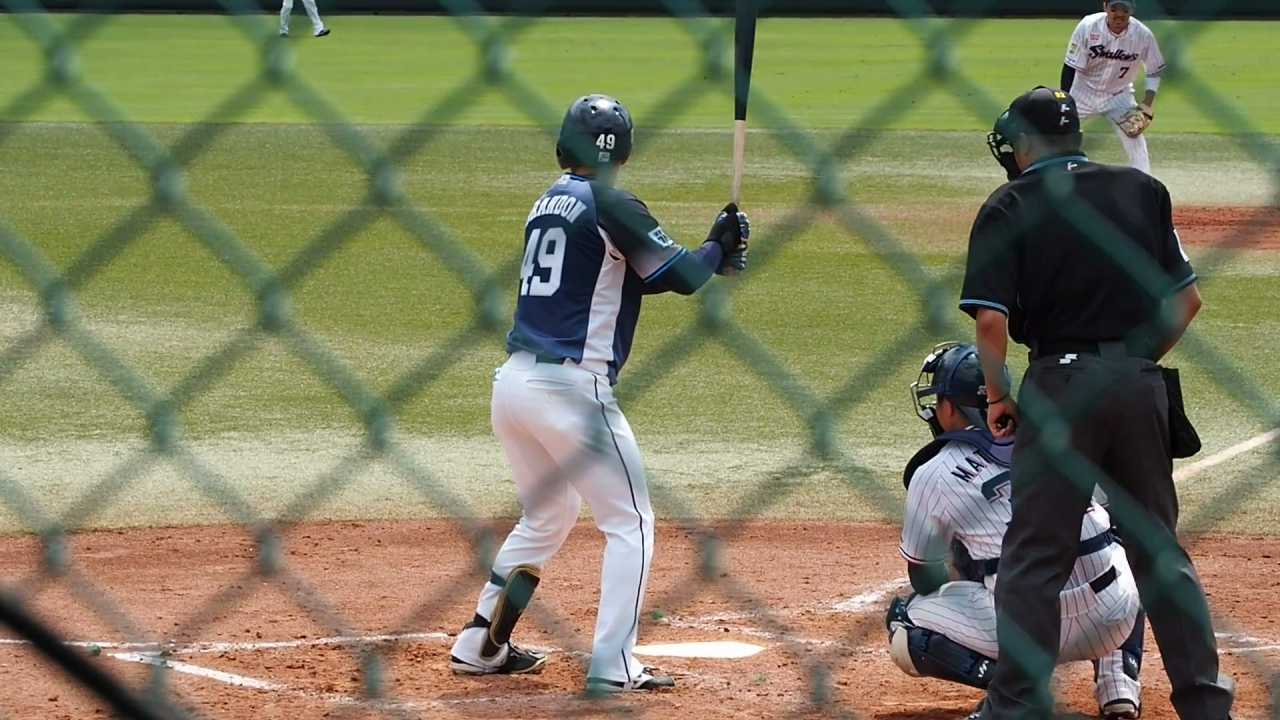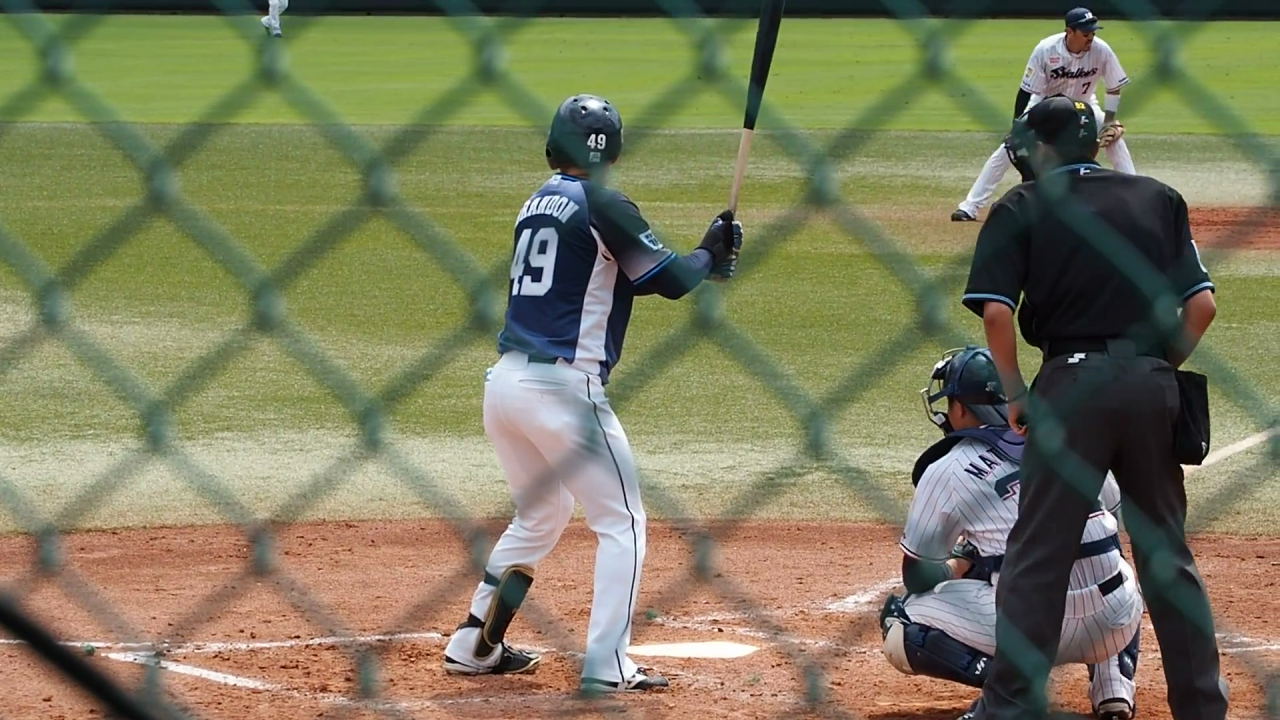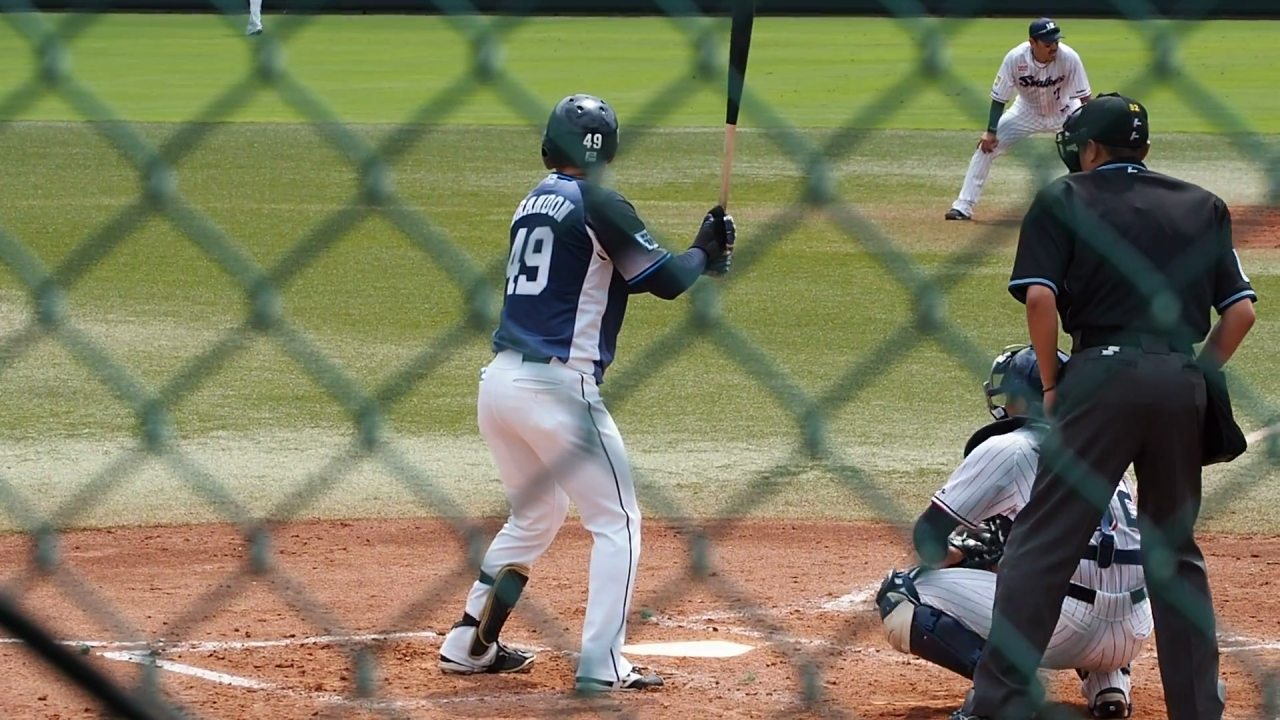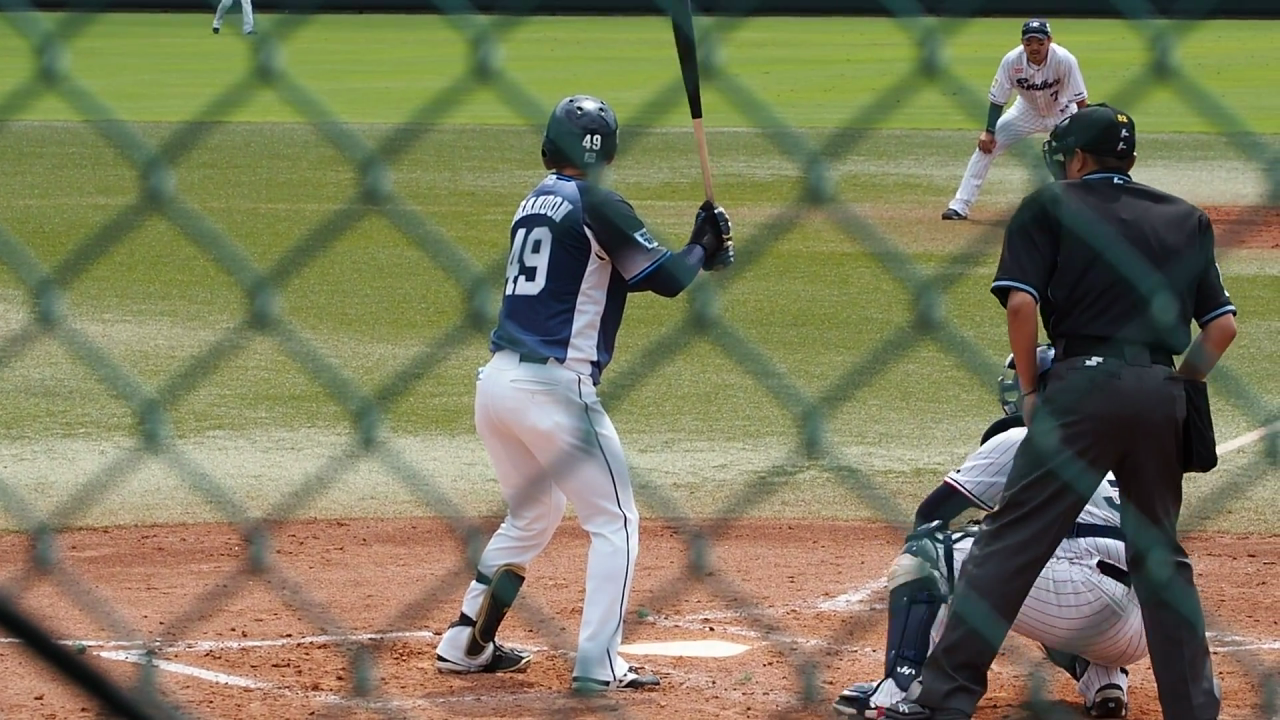
dt=0.3s
person 1, frame 1
left shoulder: (1011, 205)
right shoulder: (1143, 189)
left elbow: (991, 319)
right elbow: (1187, 300)
left wrist: (998, 395)
left hip: (1062, 383)
right hip: (1140, 382)
left knee: (1035, 555)
right knee: (1158, 544)
person 1, frame 2
left shoulder: (1022, 206)
right shoulder: (1160, 198)
left elbow: (997, 312)
right elbow: (1203, 306)
left wrist: (1017, 394)
left hip: (1075, 383)
right hip: (1153, 383)
left knee: (1038, 554)
right knee: (1166, 550)
person 1, frame 3
left shoulder: (1062, 197)
right shoulder: (1202, 204)
left elbow: (1040, 298)
right elbow: (1240, 312)
left wrist: (1052, 385)
right wrist: (1194, 375)
left hip: (1103, 375)
right hip: (1181, 381)
left knee: (1043, 540)
right knee: (1175, 550)
person 1, frame 4
left shoulder: (1046, 206)
right shoulder: (1184, 217)
left elbow: (1020, 304)
right elbow: (1221, 327)
left wrist: (1030, 391)
left hip: (1080, 387)
right hip: (1158, 393)
left knee: (1008, 547)
right knee: (1159, 556)
person 2, frame 1
left shoulder: (548, 202)
right shoulder: (611, 206)
right elbow: (683, 277)
left wrist: (709, 253)
right wrist: (718, 245)
left hip: (514, 381)
right hip: (570, 387)
left knee: (545, 517)
right knee: (630, 521)
left ankle: (480, 644)
right ankle: (612, 666)
person 2, frame 2
left shoulder: (536, 203)
right shoulder: (602, 206)
right elbow: (671, 280)
left wrist: (702, 257)
right wrist: (710, 252)
left hip: (505, 381)
right hip: (562, 387)
left knee: (538, 517)
right knee: (622, 522)
left ankle: (474, 645)
right ankle: (606, 666)
person 2, frame 3
left shoulder: (533, 201)
right shoulder: (599, 206)
right elbow: (667, 281)
left wrist: (694, 253)
right wrist: (705, 249)
left hip: (500, 380)
right hip: (557, 387)
left knee: (534, 516)
right knee: (617, 521)
left ankle: (469, 643)
right ankle: (601, 664)
person 2, frame 4
left shoulder: (534, 202)
right shoulder: (597, 205)
right elbow: (667, 279)
left wrist: (695, 249)
right wrist: (703, 246)
left hip: (498, 380)
right hip: (554, 387)
left knee: (531, 516)
right knee: (615, 521)
left ankle: (466, 643)
right ankle: (599, 665)
person 3, frame 1
left shoulder: (934, 474)
left elbow: (925, 581)
left wrist: (959, 568)
right hip: (1116, 618)
left knee: (906, 625)
right knee: (1117, 550)
right ankle: (1120, 685)
person 3, frame 2
left shoulder: (946, 471)
left elbow: (919, 579)
right elbow: (1113, 520)
left wrist: (962, 564)
right hip: (1119, 625)
left knee: (900, 622)
right ankle: (1114, 683)
person 3, frame 3
left shoulder: (1004, 447)
left elbow: (927, 539)
left wrist: (958, 555)
left hip: (1063, 628)
right hip: (1131, 635)
left knee: (901, 598)
right ankle: (1108, 680)
person 3, frame 4
left shoulder: (1021, 442)
left elbow: (929, 514)
left hip: (1090, 604)
right hip: (1138, 632)
left knee: (928, 549)
left ankle: (900, 688)
right ankle: (1102, 678)
person 4, frame 1
left shoulder: (1142, 34)
right shoulder: (1087, 27)
left elbow: (1155, 71)
right elbow: (1070, 67)
left wrist: (1147, 104)
left hip: (1118, 96)
right hip: (1083, 91)
left knee: (1135, 141)
person 4, frame 2
left shoulder: (1101, 50)
right shoulder: (1045, 50)
left elbow: (1115, 87)
right elbow: (1026, 91)
left wrist: (1111, 121)
left knee: (1115, 143)
right knee: (1007, 150)
right ankle: (971, 205)
person 4, frame 3
left shoulder: (1069, 57)
right shoulder: (1015, 58)
left elbow: (1085, 98)
right elbow: (999, 98)
right wrist: (991, 132)
left hip: (1065, 111)
right hip: (1027, 112)
right knee: (986, 146)
right ankle: (963, 206)
person 4, frame 4
left shoulder: (1064, 60)
right shoulder: (1011, 60)
left elbow: (1081, 101)
right elbow: (995, 99)
right wrist: (989, 132)
left hip: (1062, 112)
right hip: (1025, 110)
right knee: (986, 145)
right ankle: (960, 204)
